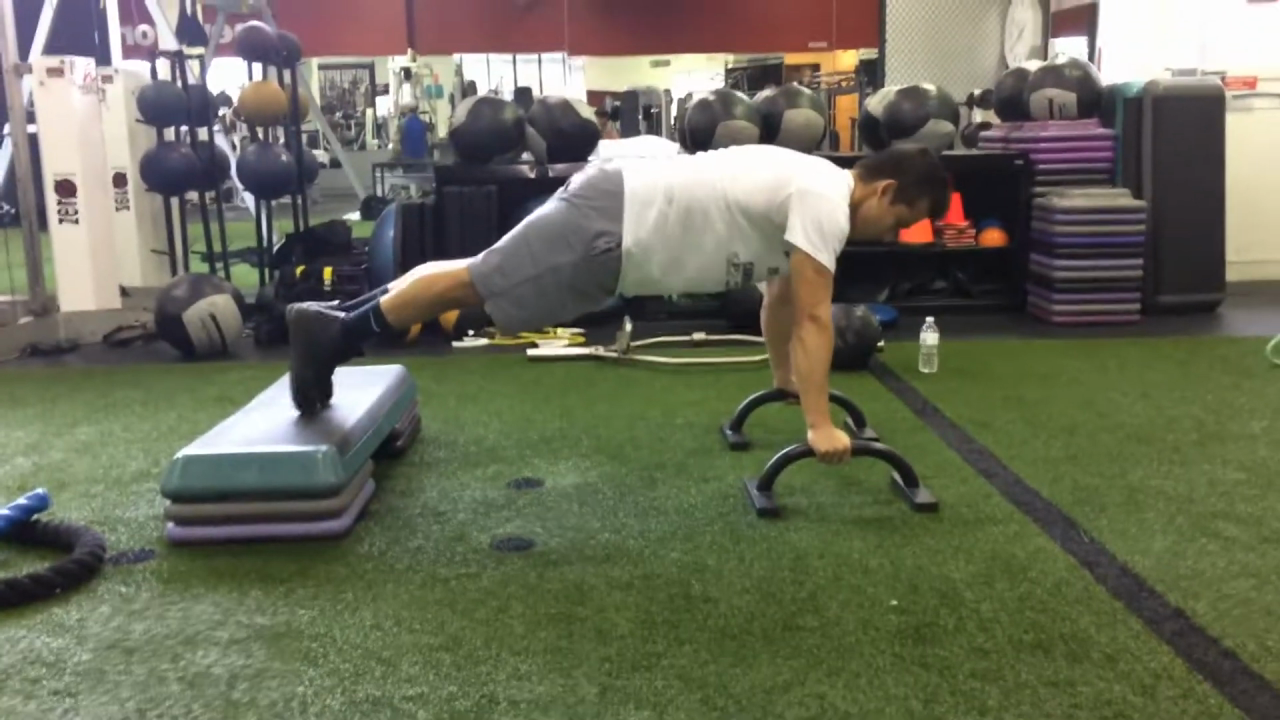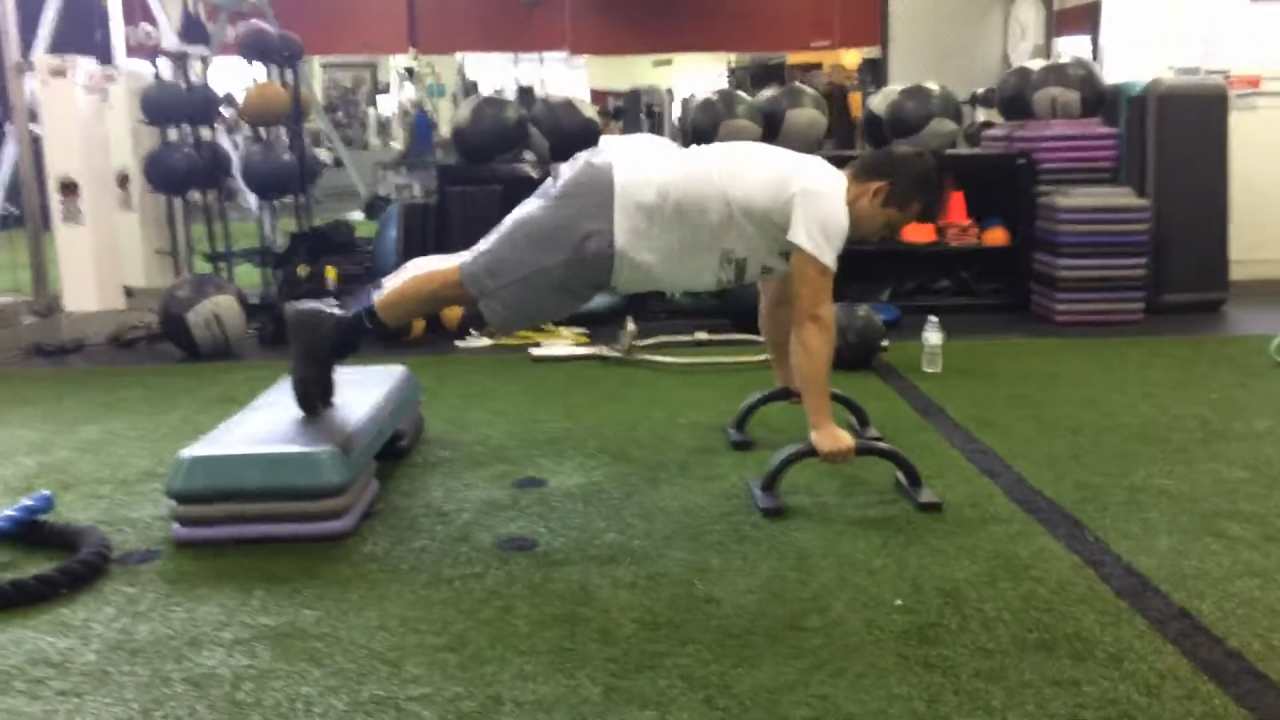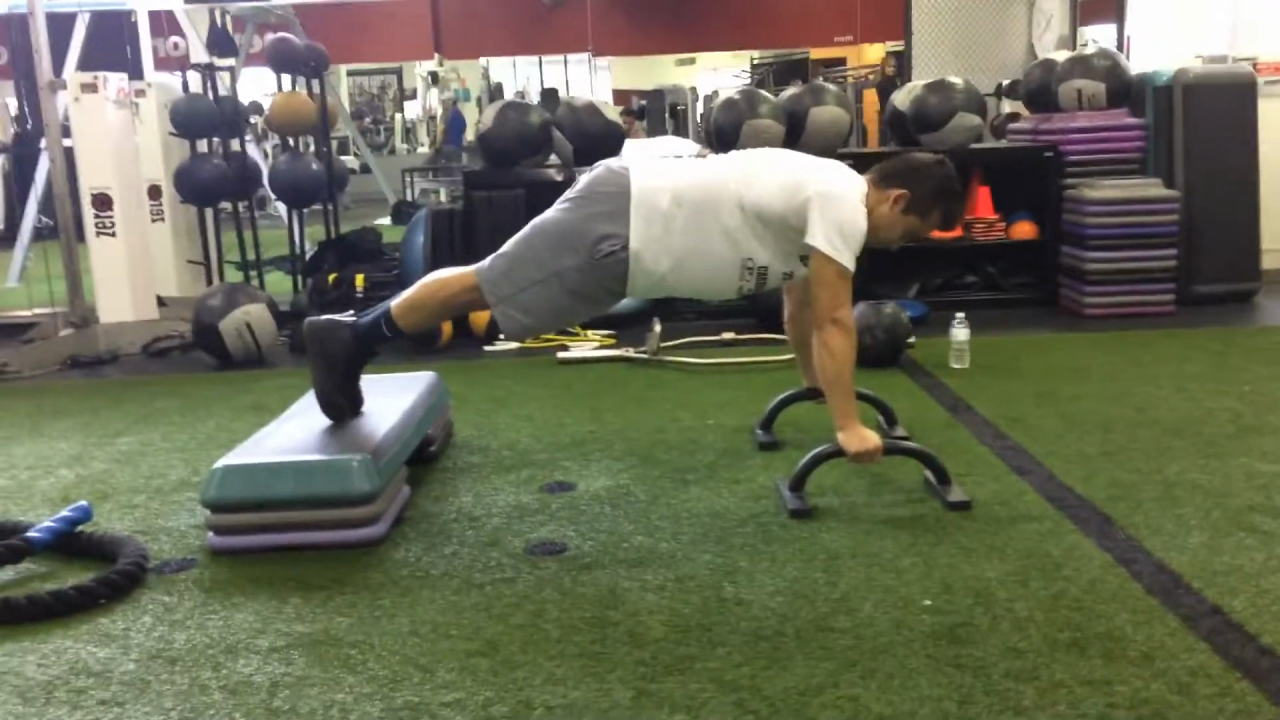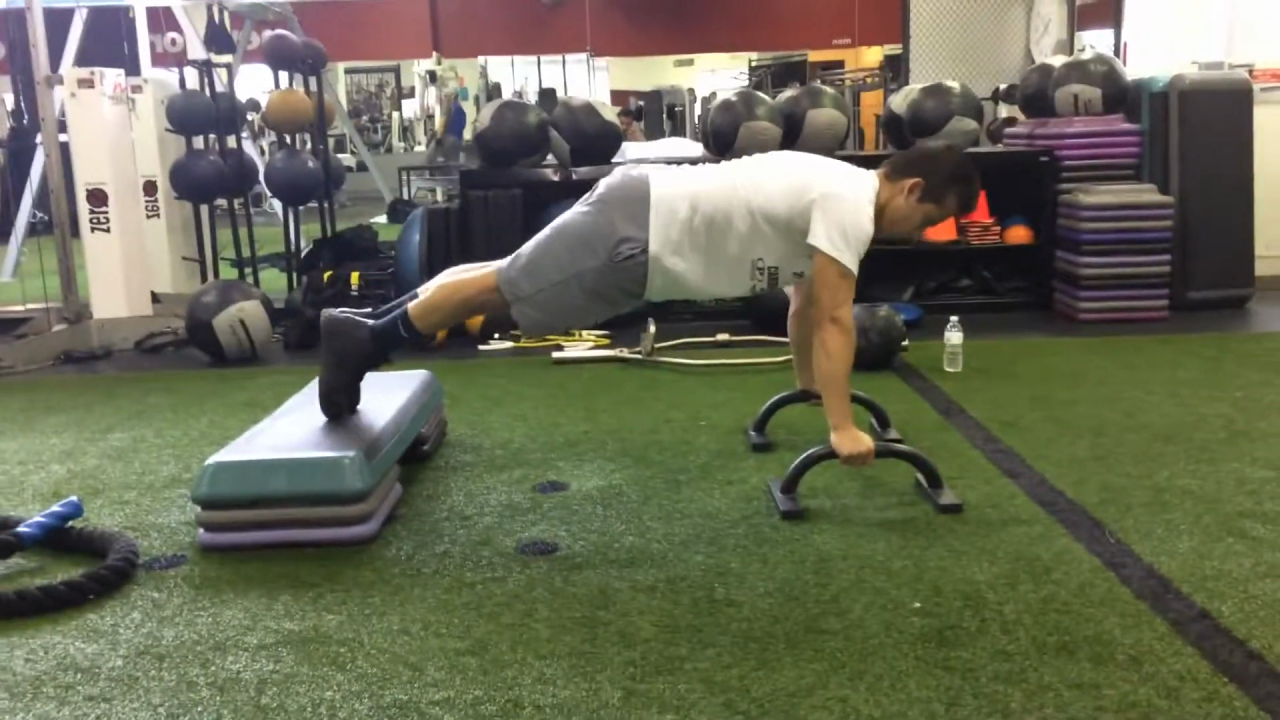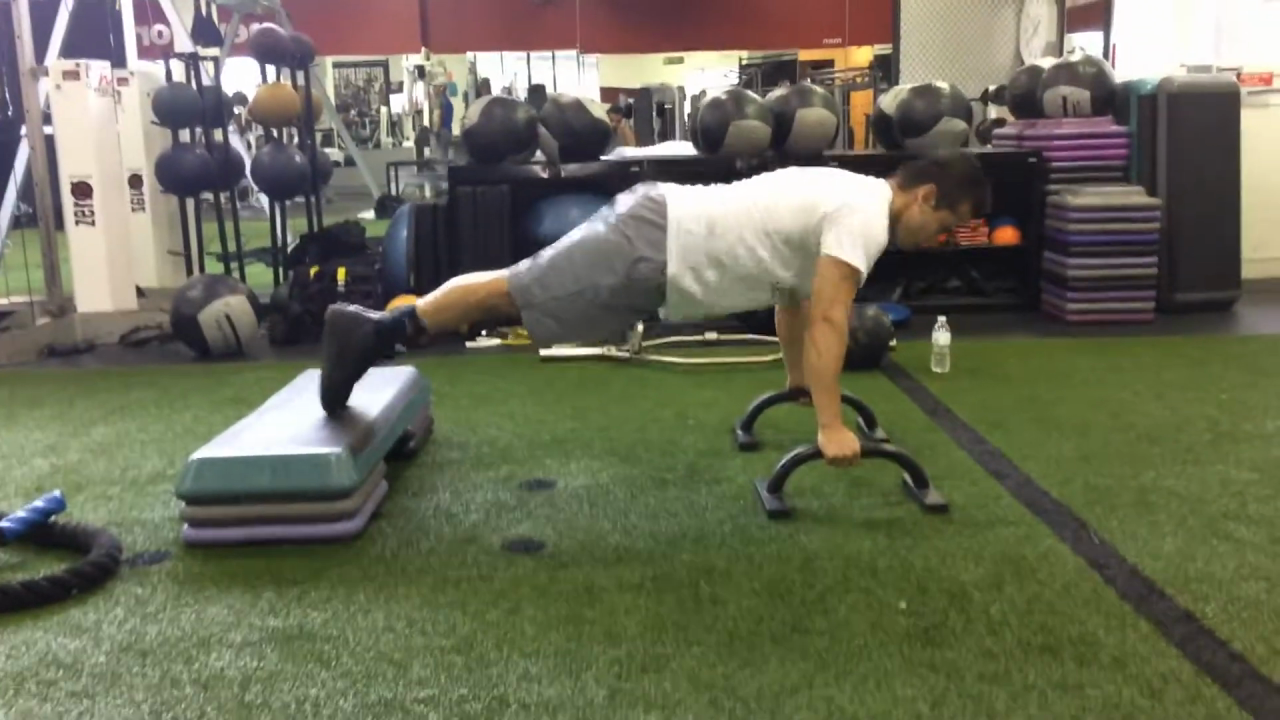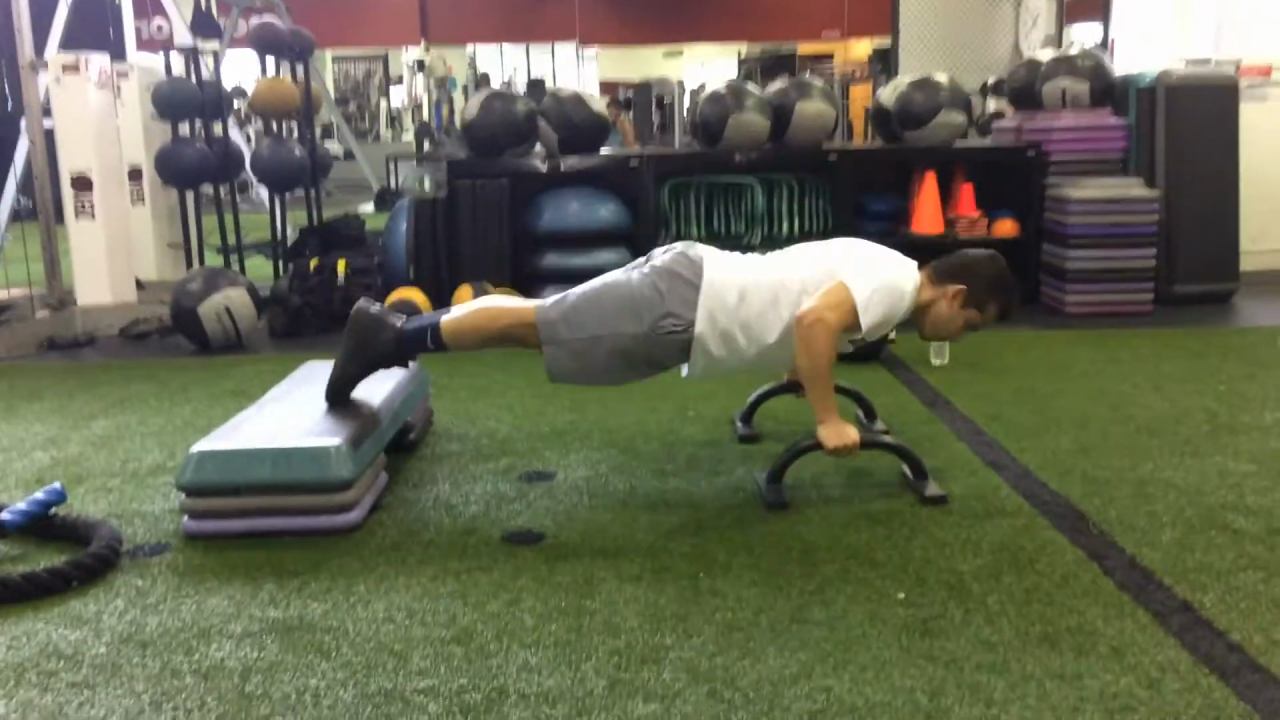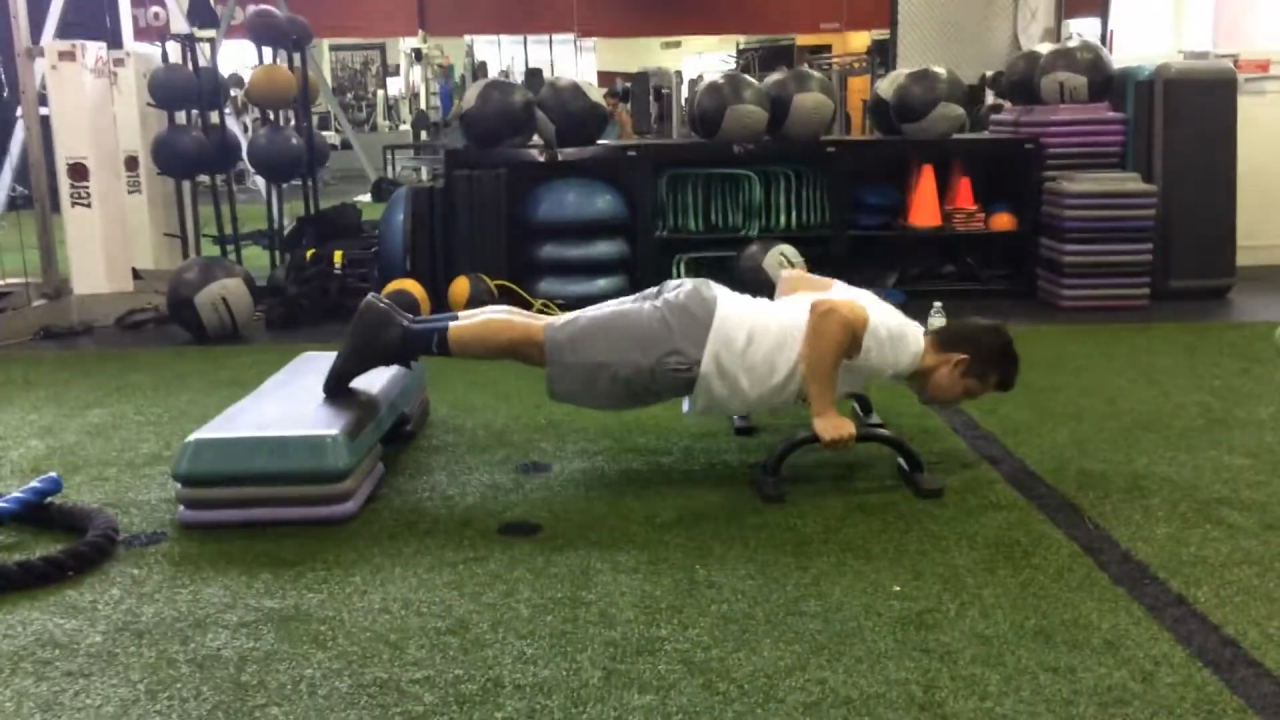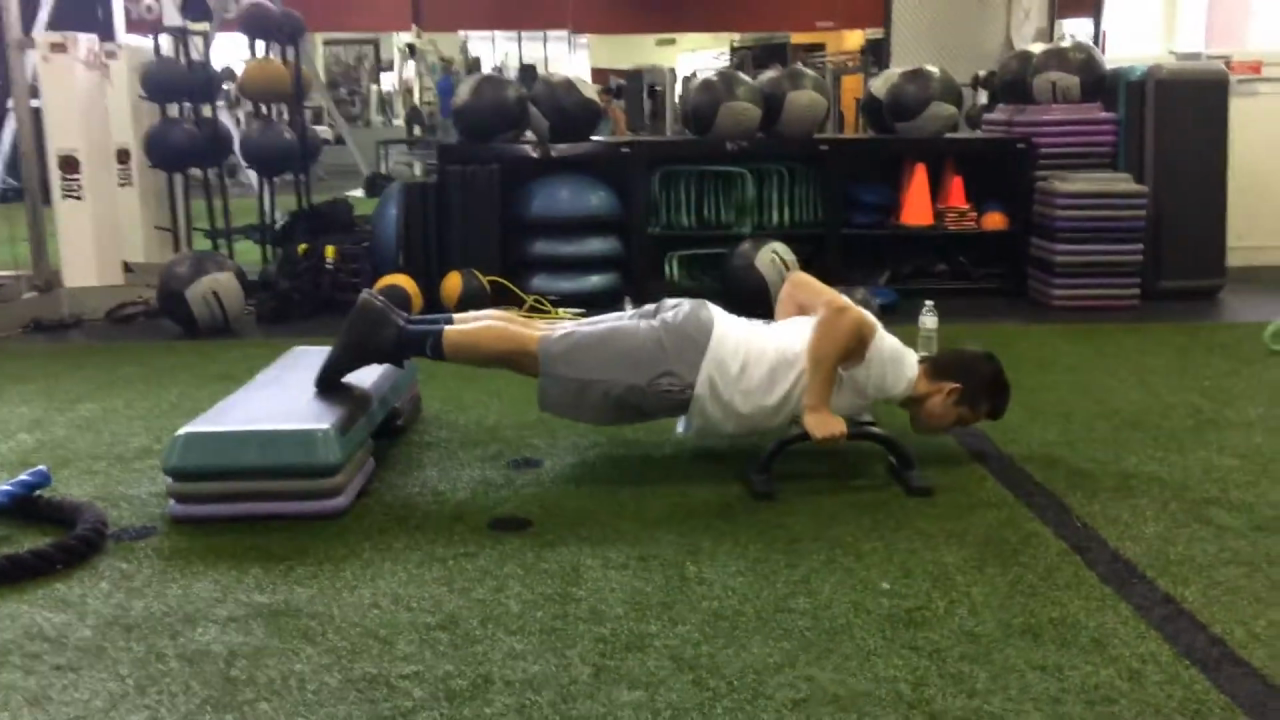
dt=0.3s
person 1, frame 1
left shoulder: (812, 191)
right shoulder: (826, 202)
left elbow: (780, 298)
right elbow: (813, 317)
left wrist: (785, 379)
right wrist: (820, 424)
left hip: (619, 209)
right hip: (611, 226)
left knee: (475, 278)
right knee: (474, 284)
left ankle: (338, 317)
right ankle: (334, 333)
person 1, frame 2
left shoulder: (806, 190)
right shoulder: (828, 205)
left elbow: (779, 298)
right elbow: (815, 317)
left wrist: (787, 380)
right wrist: (822, 424)
left hip: (609, 194)
right hip: (604, 216)
left knee: (471, 272)
right knee: (466, 281)
left ankle: (336, 318)
right ankle: (330, 328)
person 1, frame 3
left shoulder: (825, 196)
right shoulder: (845, 204)
left elbow: (800, 305)
right elbow: (834, 320)
left wrist: (815, 384)
right wrist: (848, 425)
left hip: (629, 206)
right hip: (620, 224)
left knee: (486, 282)
right knee: (485, 286)
left ankle: (356, 331)
right ankle: (348, 338)
person 1, frame 4
left shoulder: (839, 191)
right shoulder: (851, 205)
left elbow: (807, 300)
right elbow: (834, 319)
left wrist: (807, 382)
right wrist: (842, 426)
left hip: (644, 215)
right hip: (636, 228)
left knee: (505, 279)
right knee: (500, 288)
left ankle: (372, 324)
right ankle: (362, 338)
person 1, frame 5
left shoulder: (851, 198)
right shoulder: (866, 214)
left elbow: (796, 297)
right elbow: (828, 320)
left wrist: (797, 379)
right wrist: (831, 426)
left hip: (657, 227)
right hip: (653, 250)
left knee: (511, 289)
right knee: (511, 295)
left ankle: (377, 325)
right ankle: (371, 332)
person 1, frame 6
left shoulder: (883, 271)
right shoulder: (894, 288)
right elbow: (815, 321)
left wrist: (799, 375)
right wrist: (827, 418)
left hip: (691, 280)
right hip: (684, 306)
left knee: (537, 318)
right knee: (533, 322)
left ankle: (396, 326)
right ankle: (389, 335)
person 1, frame 7
left shoulder: (881, 323)
right shoulder: (898, 342)
left elbow: (792, 279)
right elbow: (828, 314)
left wrist: (799, 375)
right wrist: (824, 411)
left hip: (698, 311)
right hip: (692, 344)
left knee: (542, 331)
right knee: (538, 343)
left ankle: (401, 324)
right ankle: (396, 333)
person 1, frame 8
left shoulder: (881, 353)
right shoulder: (892, 370)
left elbow: (798, 281)
right elbow: (841, 313)
right wrist: (816, 407)
left hip: (693, 333)
right hip: (687, 364)
left knee: (539, 338)
right knee: (534, 354)
left ankle: (396, 324)
right ankle: (389, 334)
